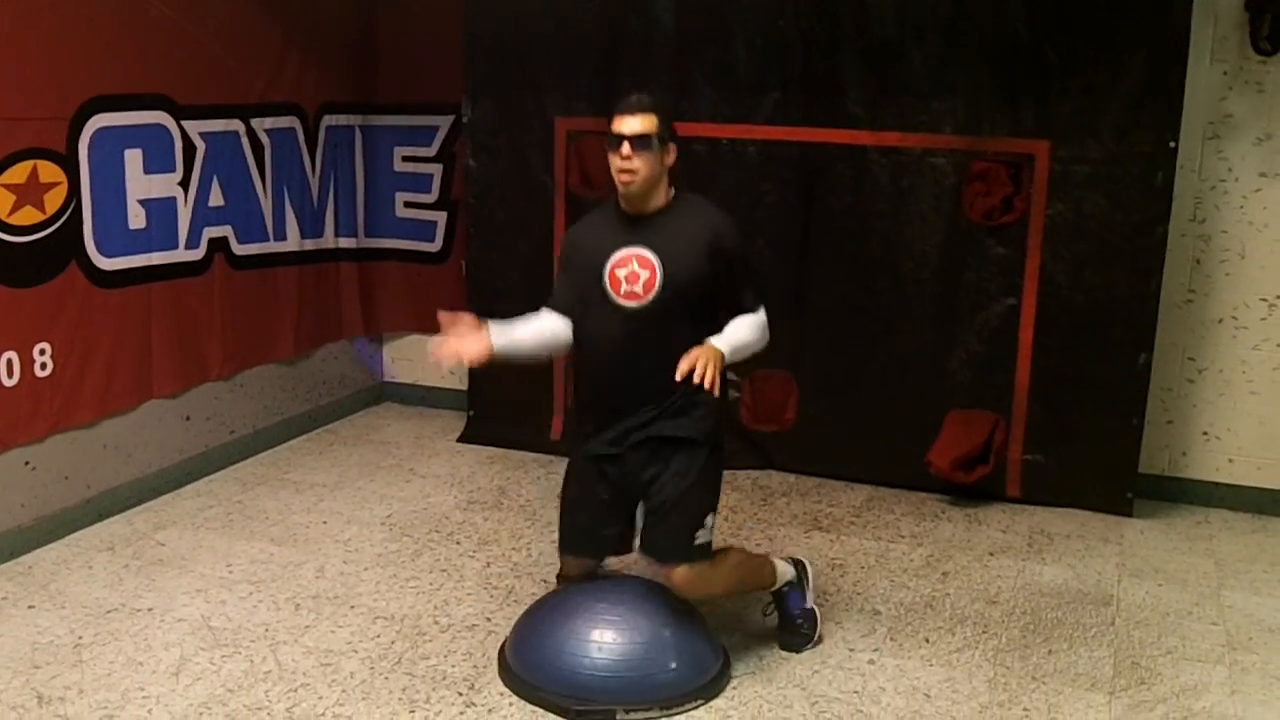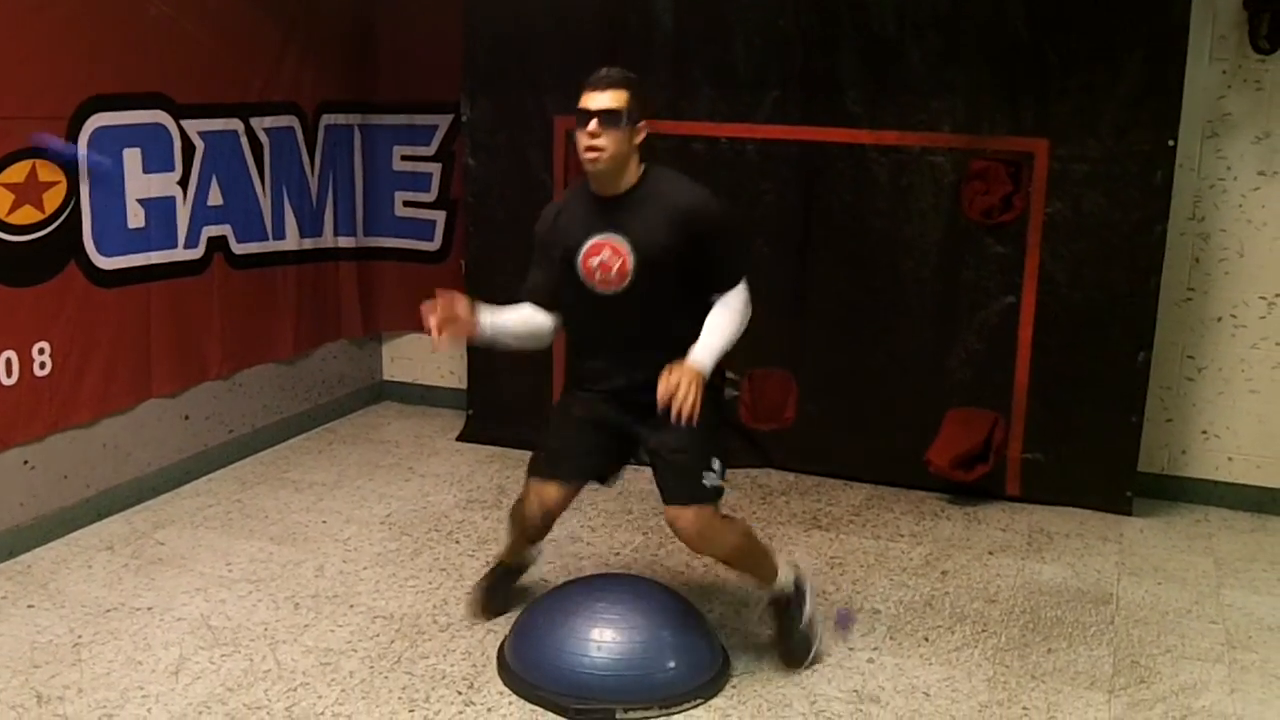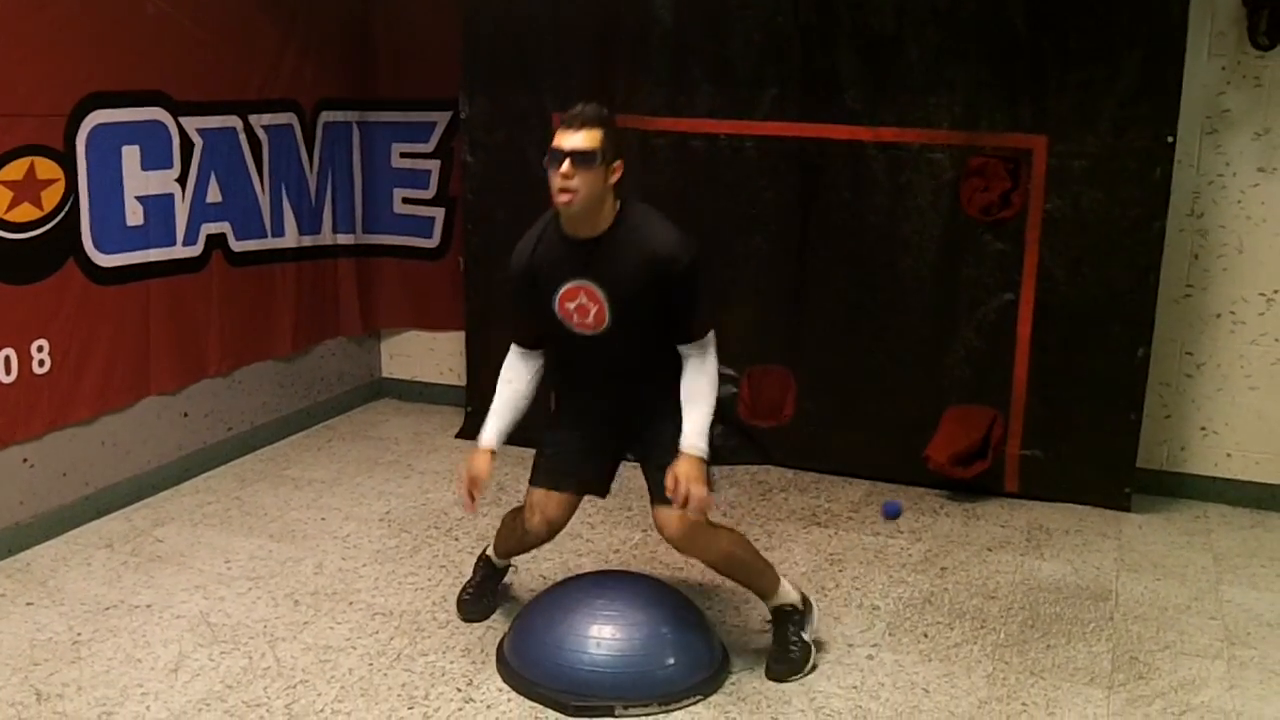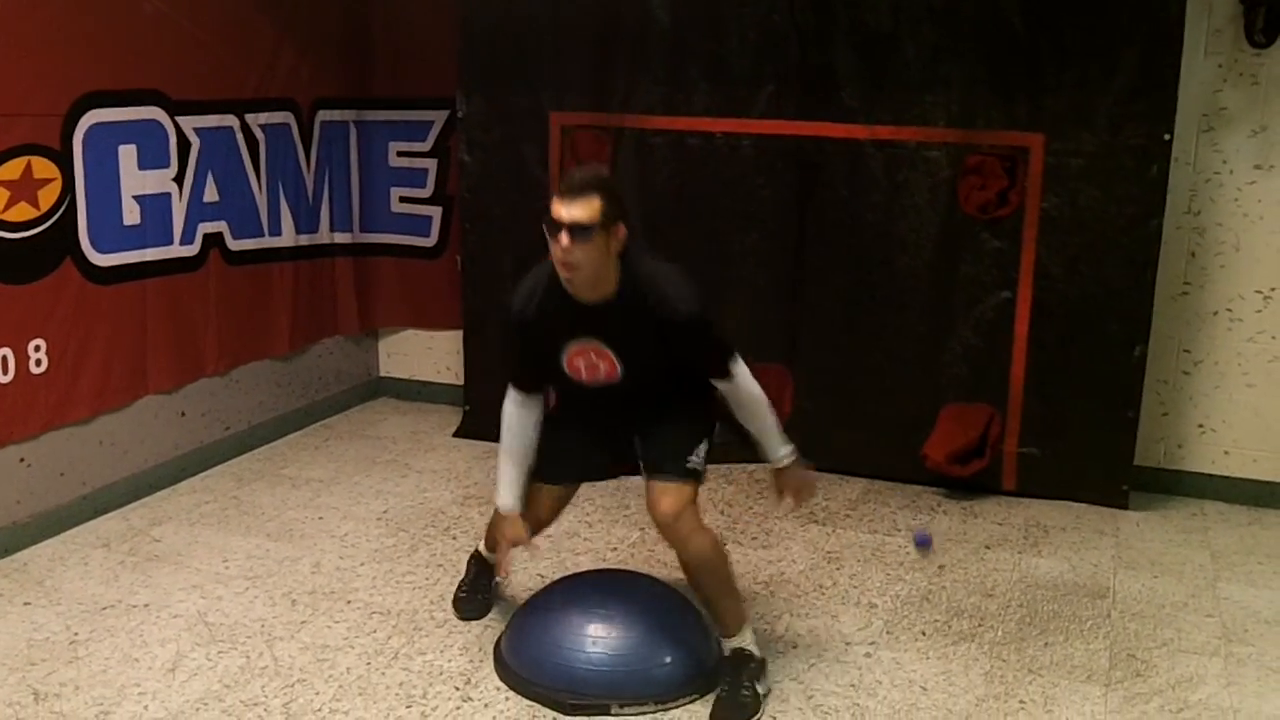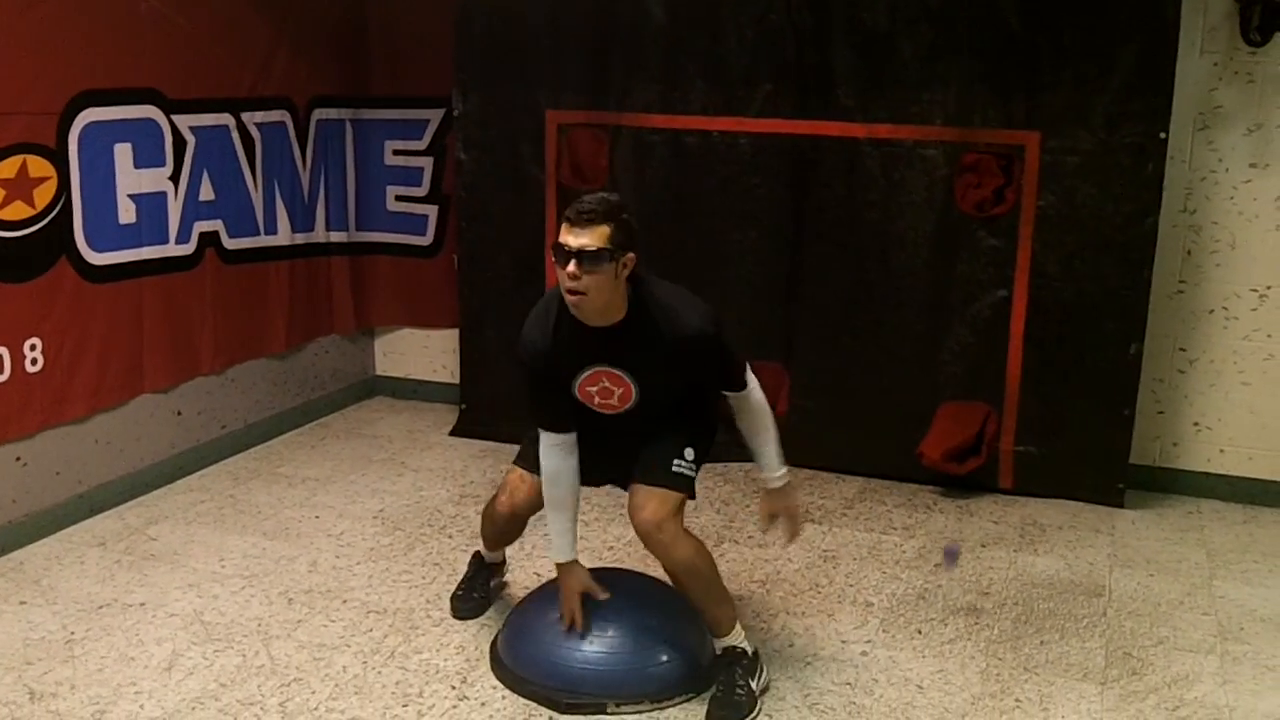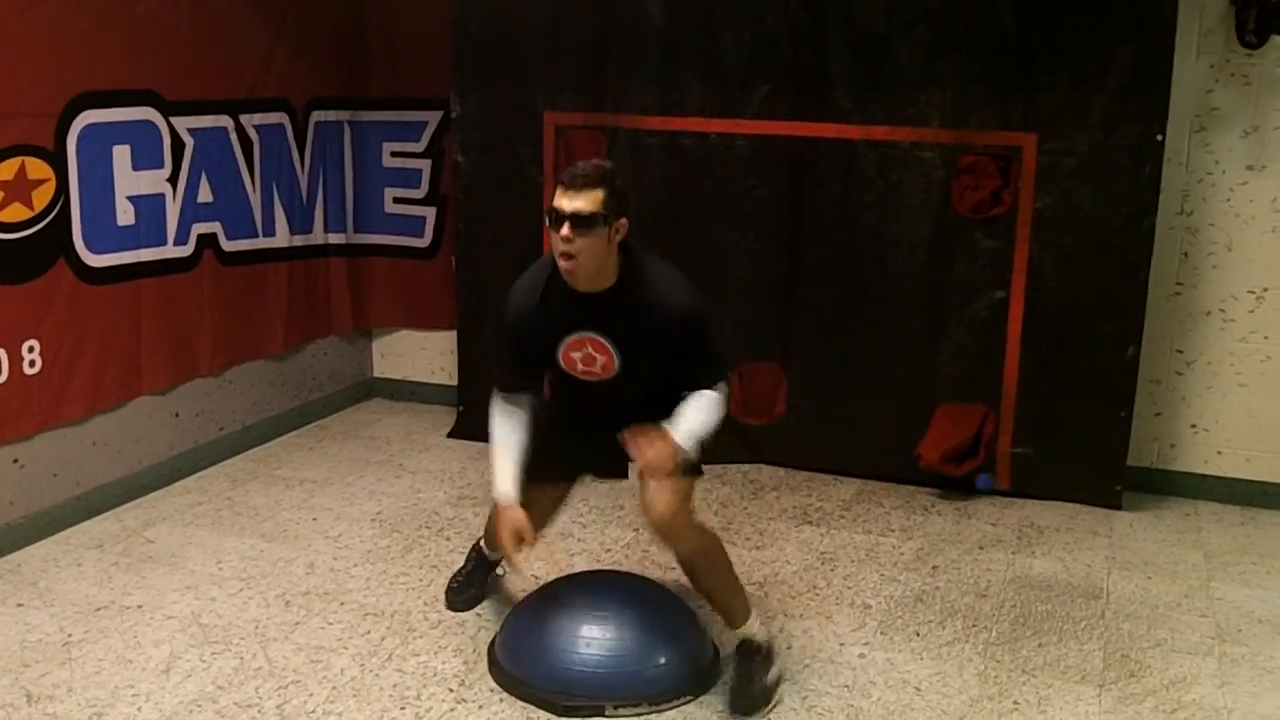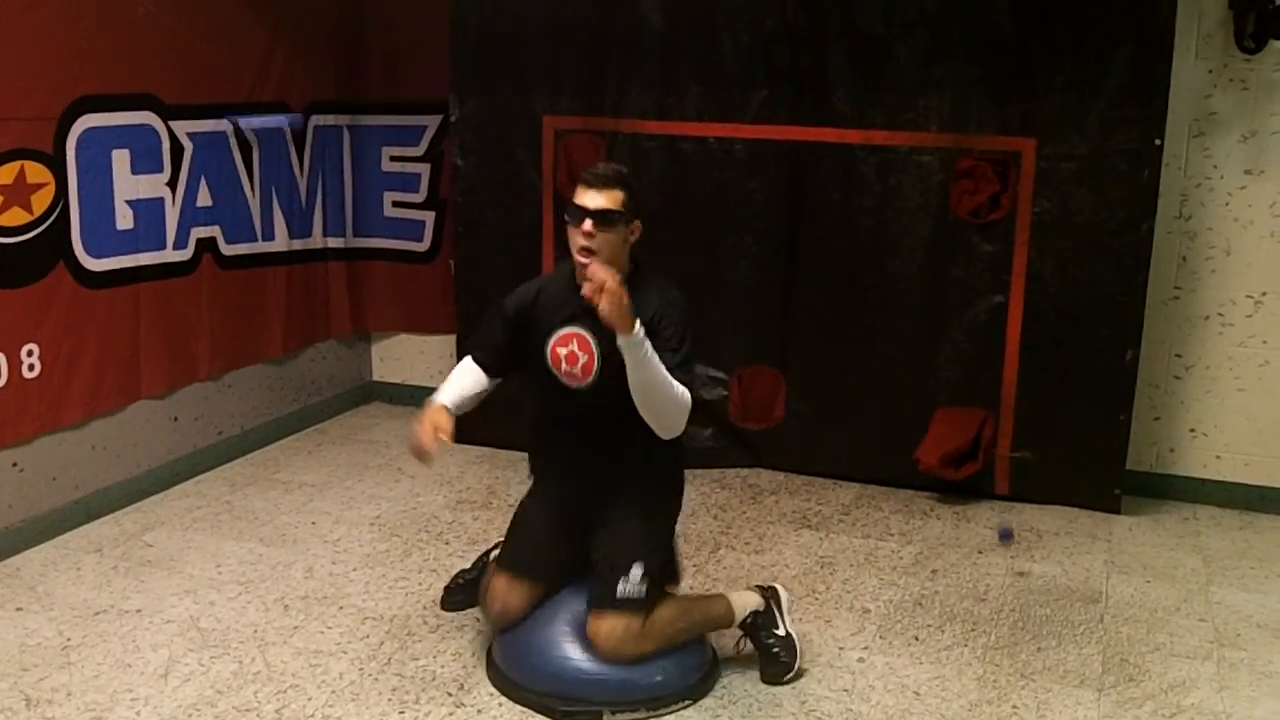
dt=0.2s
person 1, frame 1
left shoulder: (708, 229)
right shoulder: (586, 235)
left elbow: (754, 323)
right elbow: (558, 325)
left wrist: (717, 347)
right wrist: (493, 339)
left hip: (679, 431)
right hip: (601, 432)
left knee: (689, 578)
right knee: (576, 567)
left ankle: (785, 577)
right ankle: (601, 558)
person 1, frame 2
left shoulder: (685, 206)
right shoulder: (561, 218)
left elbow: (735, 297)
right elbow: (543, 317)
left wrist: (698, 364)
right wrist: (480, 323)
left hip: (670, 392)
right hip: (593, 388)
left knee: (694, 524)
right knee: (538, 504)
left ankle: (787, 590)
right ankle: (513, 561)
person 1, frame 3
left shoulder: (658, 248)
right shoulder: (534, 253)
left elbow: (698, 353)
right elbow: (527, 353)
left wrist: (692, 451)
right wrist: (487, 442)
left hip: (662, 401)
right hip: (583, 400)
left knee: (680, 526)
right knee: (540, 518)
left ankle: (790, 606)
right ankle: (493, 562)
person 1, frame 4
left shoulder: (668, 301)
right shoulder: (534, 302)
left elbow: (732, 379)
right elbow: (525, 400)
left wrist: (783, 457)
right wrist: (507, 503)
left hip: (674, 405)
right hip: (586, 411)
left knee: (672, 512)
right knee: (532, 510)
left ankle: (743, 650)
right ankle: (488, 560)
person 1, frame 5
left shoulder: (681, 322)
right shoulder: (544, 334)
left elbow: (741, 391)
right elbow: (557, 444)
left wrist: (776, 480)
right wrist: (566, 560)
left hip: (672, 421)
right hip: (587, 421)
left knee: (653, 518)
right knee: (510, 503)
left ankle: (737, 652)
right ankle: (488, 563)
person 1, frame 6
left shoulder: (667, 298)
right shoulder: (530, 298)
left elbow: (708, 391)
right elbow: (510, 401)
left wrist: (675, 441)
right wrist: (506, 497)
left hip: (659, 412)
right hip: (573, 409)
left knee: (665, 513)
right knee: (524, 505)
left ankle: (752, 640)
right ankle: (486, 555)
person 1, frame 7
left shoulder: (658, 308)
right shoulder: (535, 300)
left elbow: (671, 422)
right elbow: (481, 365)
left wrist: (626, 329)
right wrist: (441, 405)
left hip: (636, 489)
right hip: (561, 482)
left knee: (614, 639)
right knee: (502, 610)
left ankle: (756, 607)
right ankle: (496, 563)
